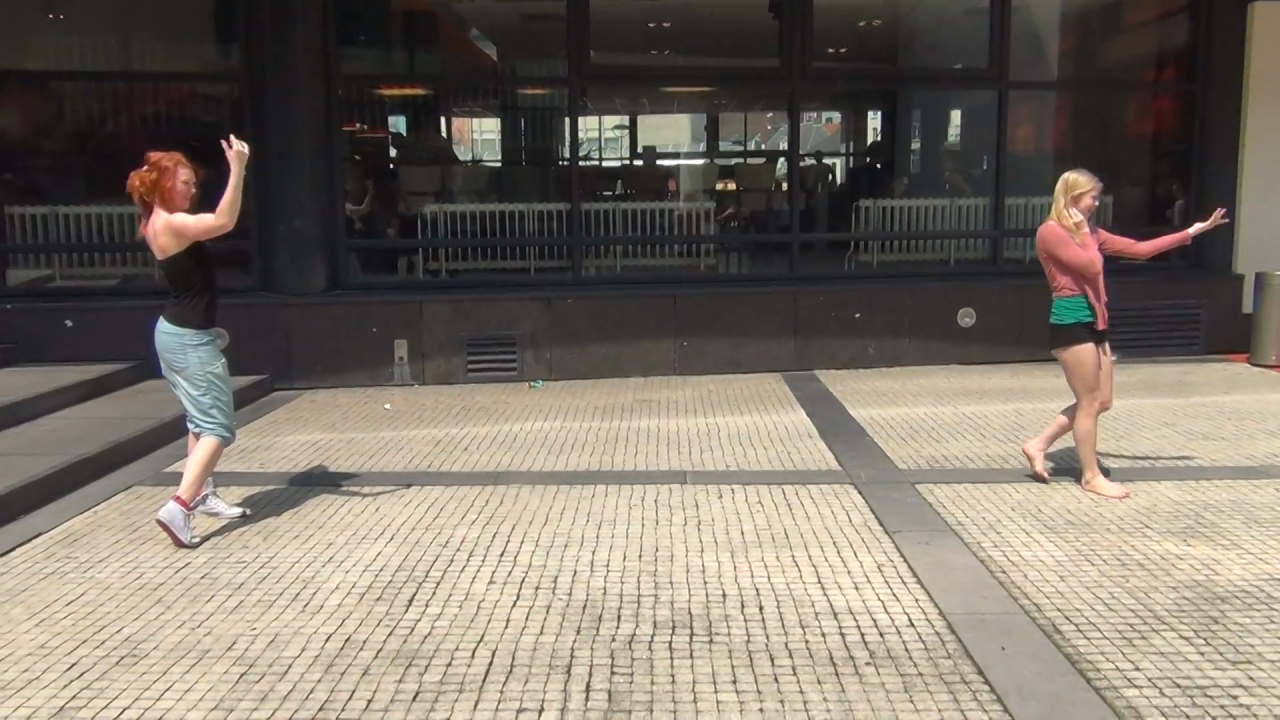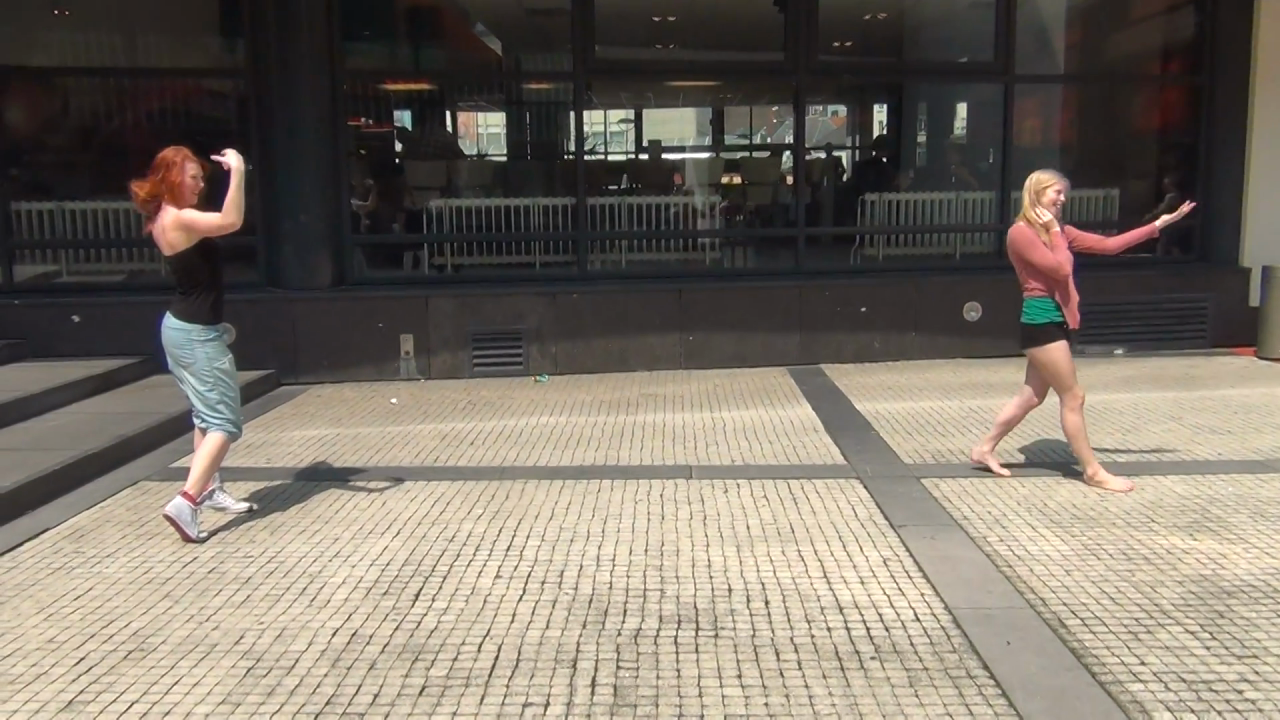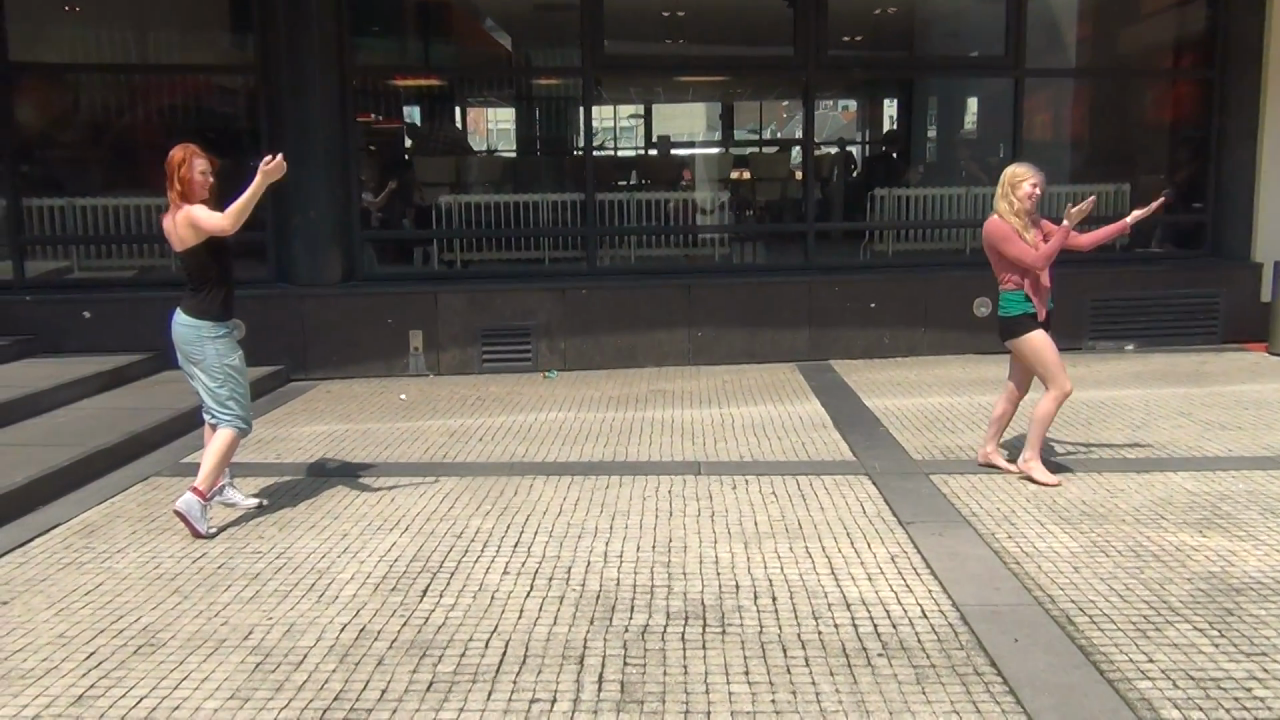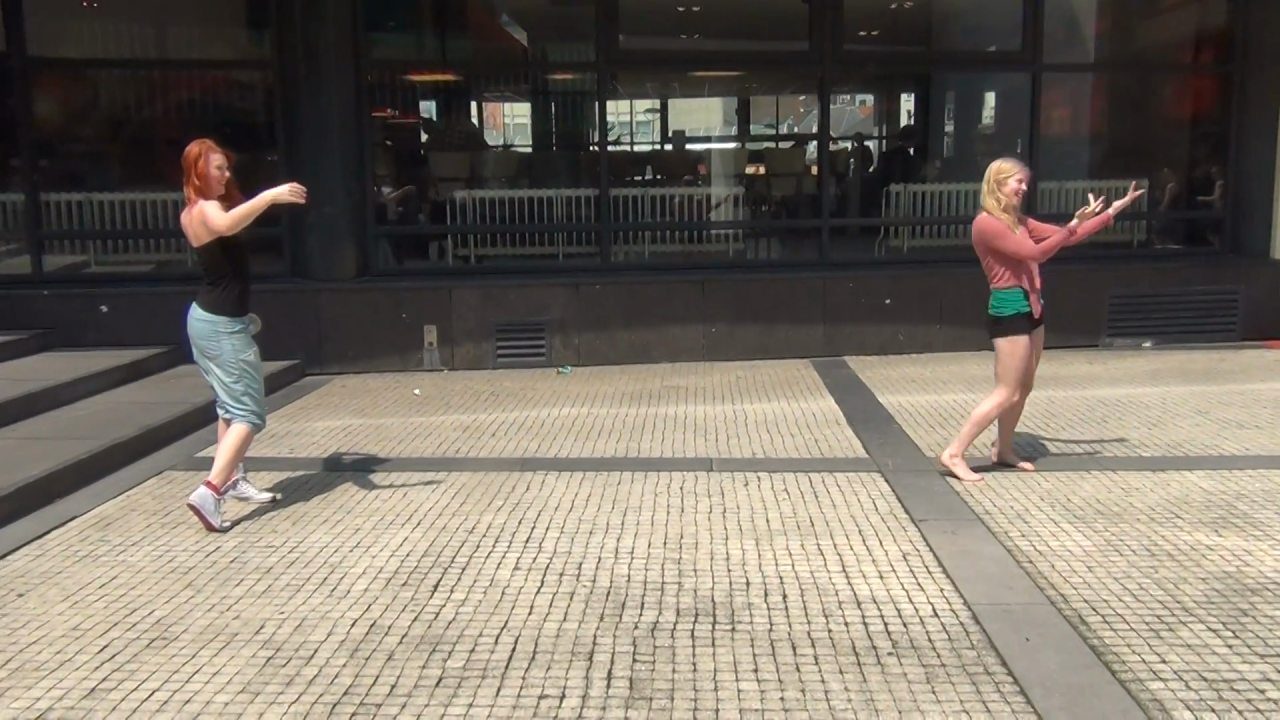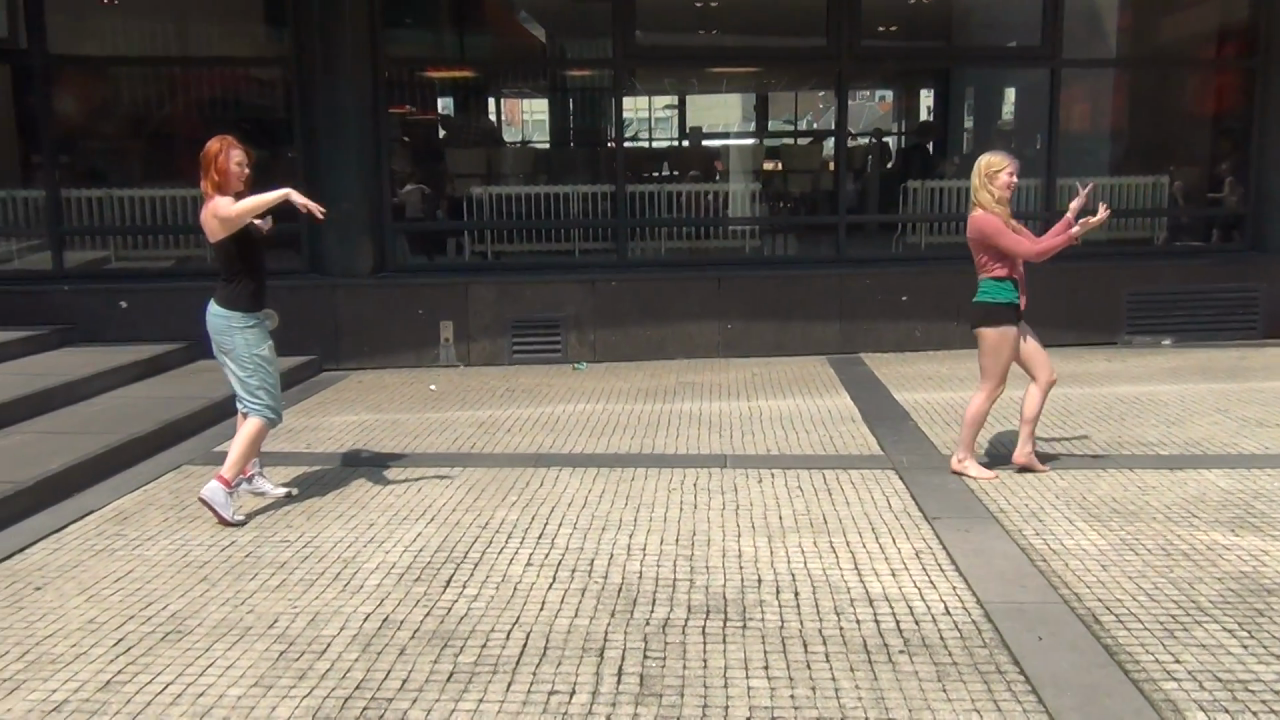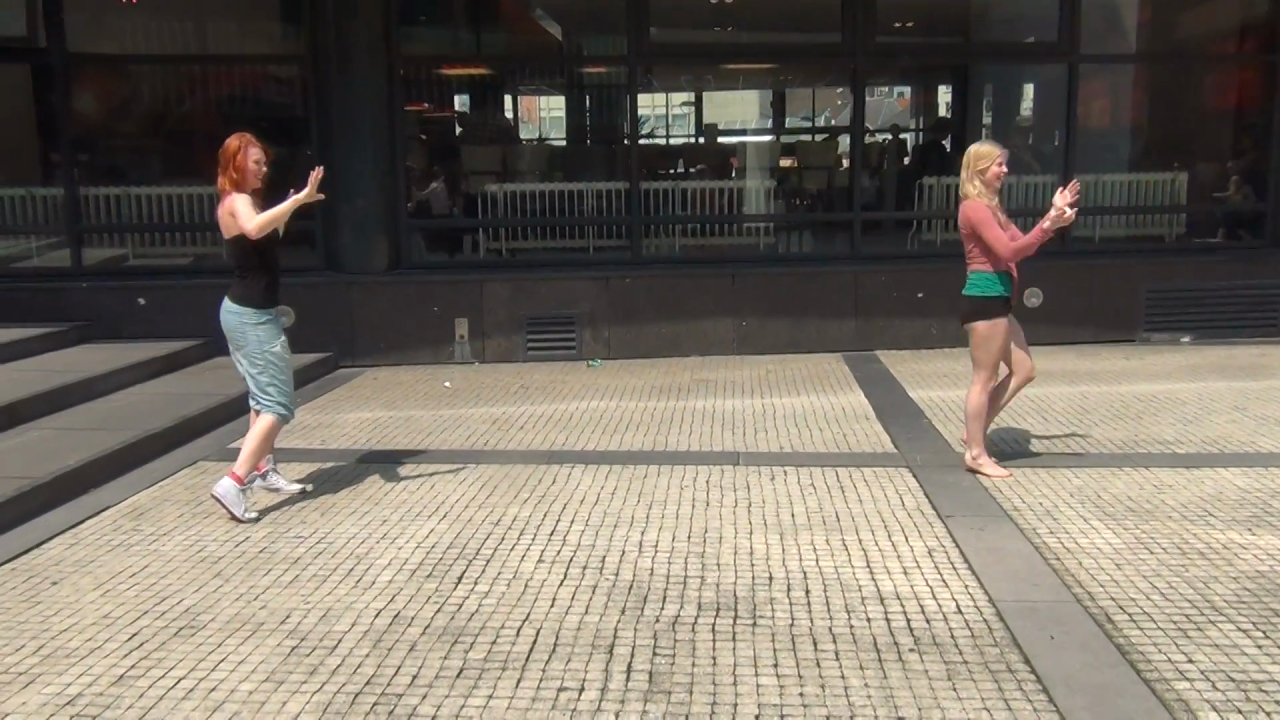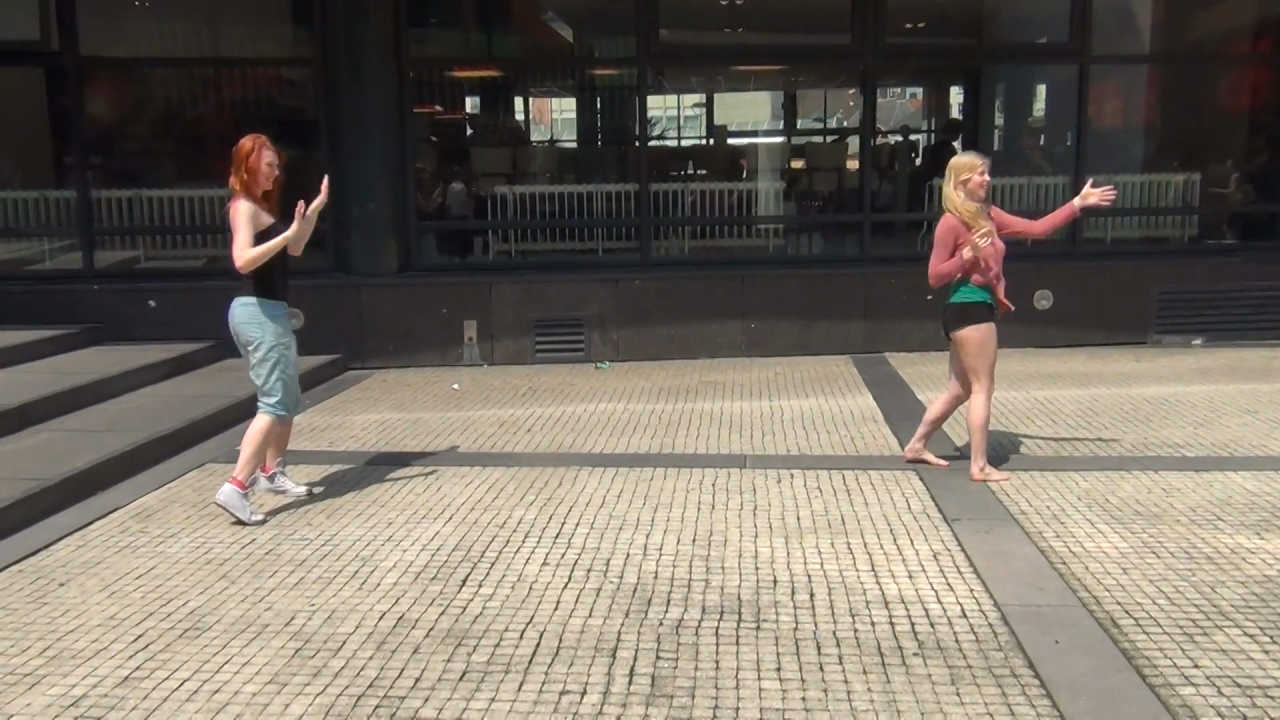
dt=0.2s
person 1, frame 1
left shoulder: (158, 222)
right shoulder: (170, 223)
right elbow: (224, 223)
right wrist: (238, 170)
left hip: (175, 332)
right hip: (190, 338)
left knee: (200, 419)
right knee: (217, 426)
left ankle: (201, 493)
right ankle: (178, 506)
person 1, frame 2
left shoulder: (164, 219)
right shoulder: (180, 218)
right elbow: (230, 222)
right wrist: (236, 171)
left hip: (181, 327)
right hip: (197, 334)
left knee: (207, 415)
right knee: (224, 422)
left ankle: (208, 489)
right ankle: (185, 502)
person 1, frame 3
left shoulder: (175, 217)
right shoulder: (192, 213)
left elbow: (219, 226)
right elbow: (225, 224)
right wrist: (261, 180)
left hip: (191, 323)
right hip: (207, 330)
left knee: (217, 410)
right knee: (234, 418)
left ankle: (219, 484)
right ankle: (196, 498)
person 1, frame 4
left shoulder: (194, 213)
right shoulder: (206, 210)
right elbow: (227, 223)
right wrist: (273, 194)
left hip: (206, 318)
right hip: (222, 325)
left knee: (231, 405)
right knee: (248, 413)
left ankle: (232, 479)
right ankle: (209, 492)
person 1, frame 5
left shoulder: (217, 207)
right shoulder: (220, 205)
right elbow: (238, 211)
left wrist: (257, 225)
right wrist: (285, 194)
left hip: (230, 315)
right hip: (240, 320)
left knee: (251, 400)
right knee: (265, 407)
left ankle: (249, 473)
right ankle: (221, 486)
person 1, frame 6
left shoulder: (239, 202)
right shoulder: (237, 201)
left elbow: (265, 239)
right elbow: (255, 229)
left wrist: (293, 206)
right wrist: (298, 200)
left hip: (248, 311)
right hip: (252, 315)
left knee: (266, 397)
right knee: (277, 404)
left ankle: (263, 470)
right ankle: (234, 483)
person 1, frame 7
left shoulder: (262, 204)
right shoulder: (243, 207)
left elbow: (292, 250)
right elbow: (243, 261)
left wrist: (314, 211)
right wrist: (289, 231)
left hip: (270, 312)
right hip: (256, 312)
left knee: (284, 400)
right knee: (275, 403)
left ankle: (272, 471)
right ankle: (236, 487)
person 2, frame 1
left shoulder: (1086, 233)
right shoulder: (1050, 232)
left elbow: (1142, 250)
right elbow: (1092, 266)
left wrist: (1193, 231)
right wrist: (1084, 231)
left hip: (1090, 321)
right hip: (1071, 323)
left knee: (1099, 400)
right knee: (1091, 402)
left ankle: (1039, 444)
right ankle: (1092, 477)
person 2, frame 2
left shoulder: (1057, 231)
right shoulder: (1021, 232)
left elbow: (1108, 245)
right elbow: (1061, 269)
left wrist: (1158, 224)
right wrist: (1056, 231)
left hip: (1056, 321)
right hip: (1041, 323)
left knee: (1031, 396)
right knee: (1073, 398)
left ankle: (984, 450)
right ankle: (1093, 471)
person 2, frame 3
left shoulder: (1033, 224)
right shoulder: (996, 226)
left elbow: (1082, 244)
right elbow: (1037, 260)
left wrist: (1131, 219)
right wrist: (1066, 226)
left hip: (1038, 312)
right hip: (1018, 315)
left knee: (1015, 390)
right knee: (1061, 387)
left ankle: (990, 449)
right ankle: (1030, 457)
person 2, frame 4
left shoulder: (1017, 221)
right shoulder: (987, 223)
left elbow: (1060, 236)
right elbow: (1035, 253)
left wrist: (1110, 213)
right wrist: (1078, 223)
left hip: (1028, 311)
right hip: (1009, 314)
left knee: (1022, 389)
right knee: (1007, 393)
left ankle: (1003, 449)
right ankle: (954, 452)
person 2, frame 5
left shoulder: (999, 217)
right shoulder: (983, 220)
left elbow: (1032, 248)
right elbow: (1034, 252)
left wrist: (1071, 215)
right wrist: (1077, 231)
left hip: (1008, 308)
right hip: (994, 307)
left knee: (1045, 376)
right knee: (991, 387)
left ankle: (1025, 451)
right ankle: (962, 458)
person 2, frame 6
left shoulder: (990, 206)
right shoulder: (974, 208)
left elbow: (1023, 243)
right elbow: (1013, 251)
left wrist: (1054, 211)
right wrist: (1049, 225)
left hip: (995, 300)
right hip: (985, 300)
left knee: (1024, 371)
right knee: (984, 379)
left ankle: (975, 435)
right ankle: (976, 454)
person 2, frame 7
left shoulder: (989, 215)
right shoulder: (951, 223)
left elbow: (1034, 229)
right elbow: (934, 277)
left wrist: (1078, 203)
right wrist: (968, 255)
left hip: (981, 308)
right hip: (967, 308)
left knee: (961, 389)
right knee: (981, 388)
left ankle: (916, 445)
right ankle: (980, 466)
